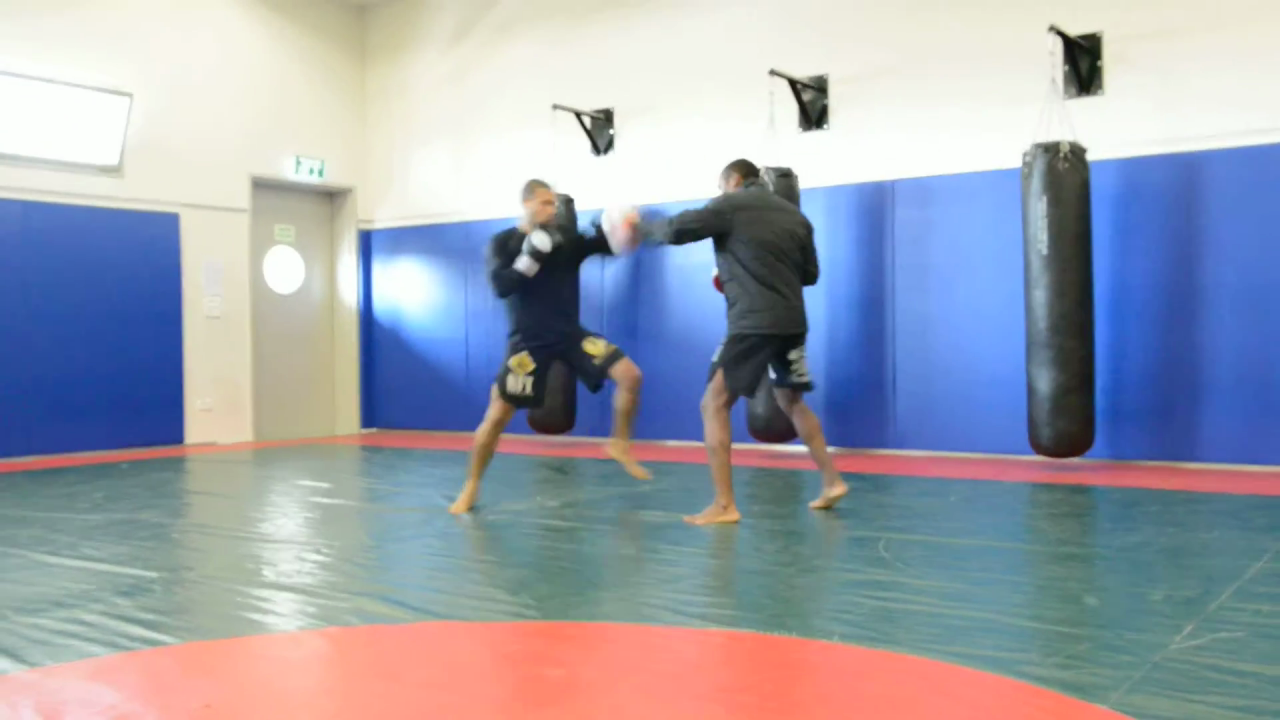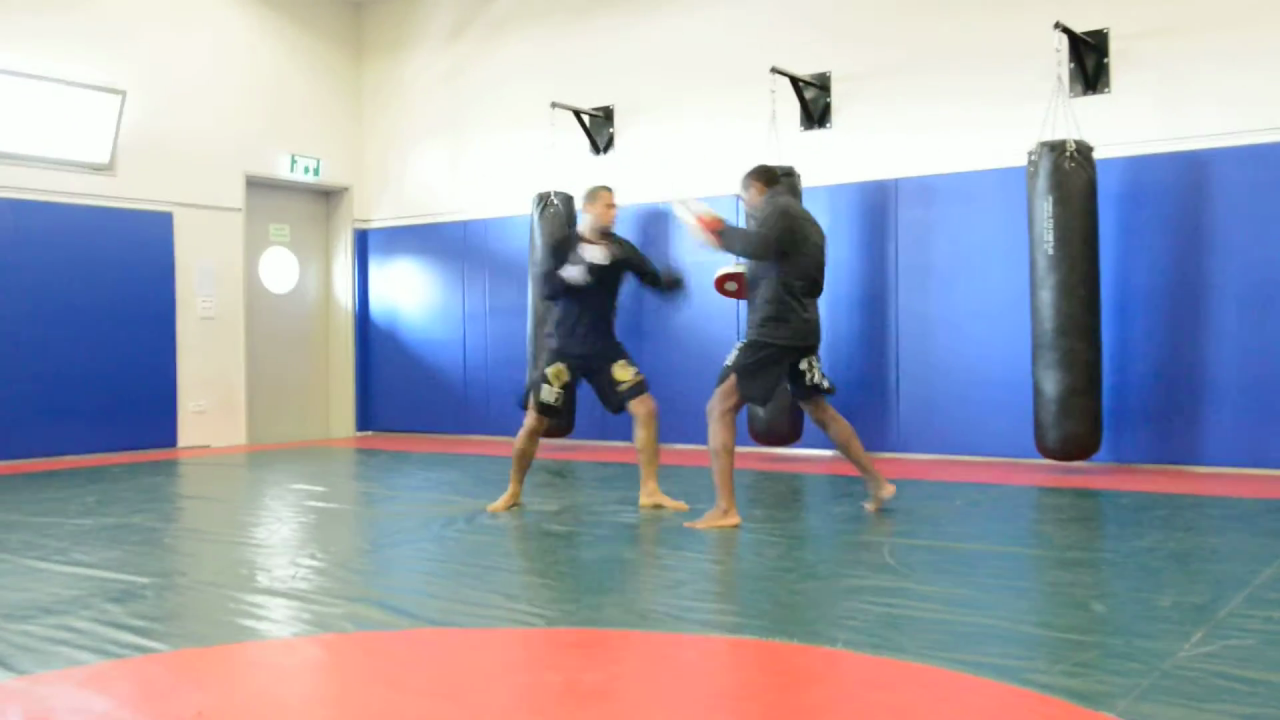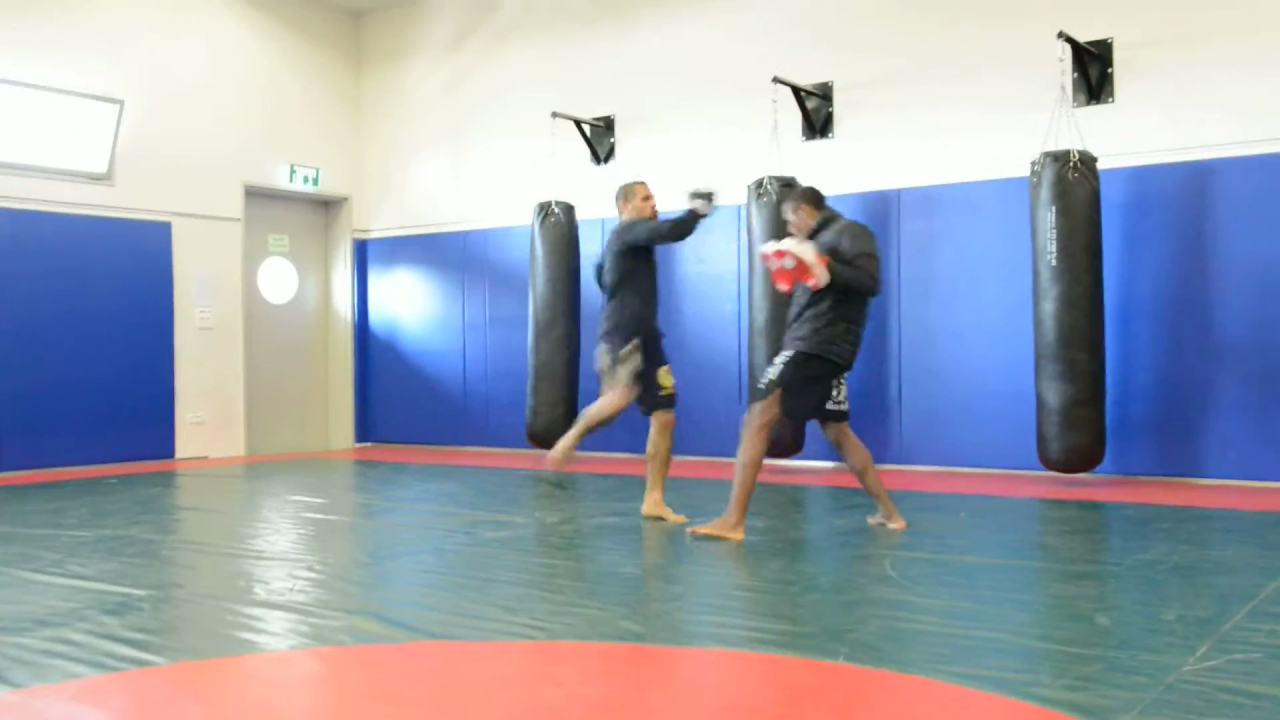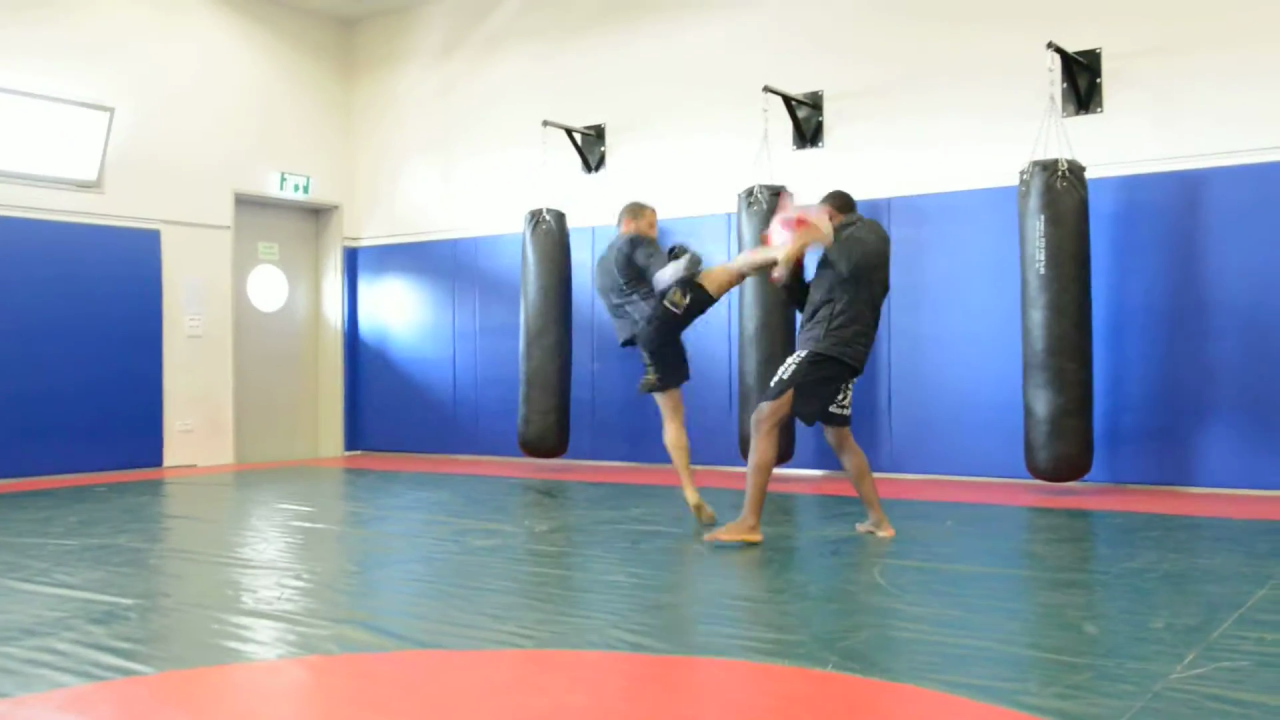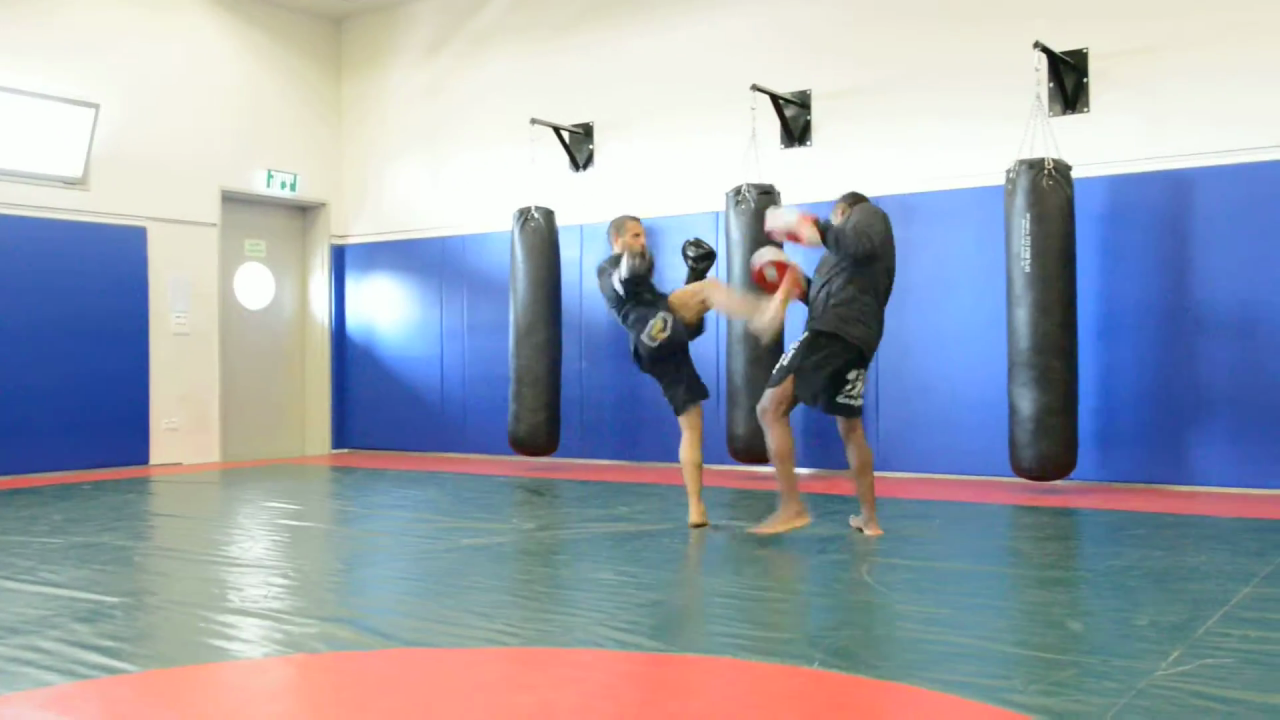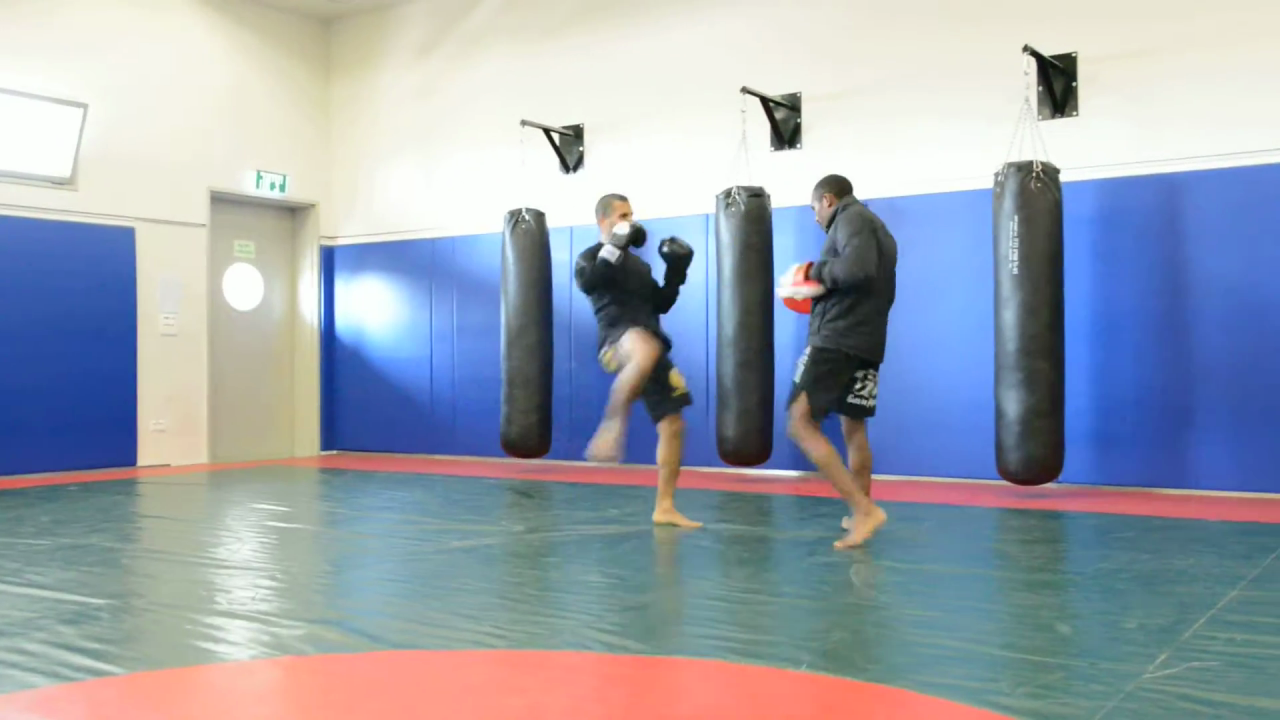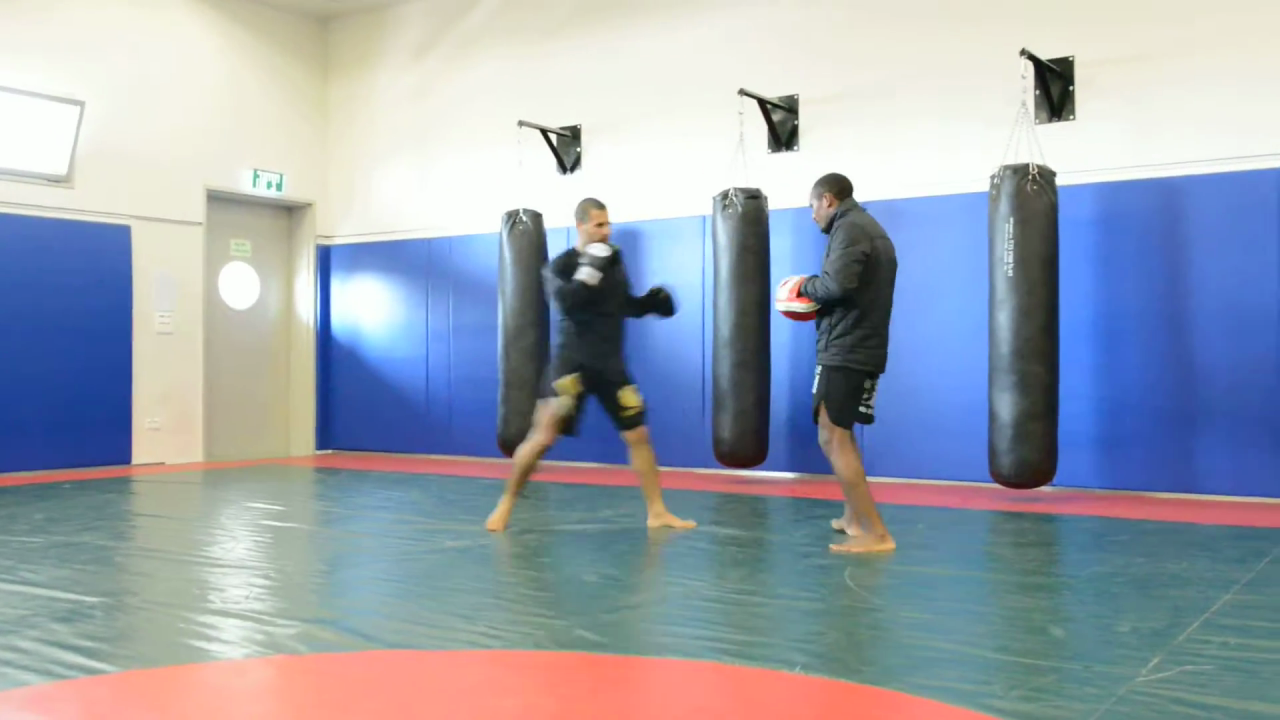
dt=0.2s
person 1, frame 1
left shoulder: (731, 204)
right shoulder: (794, 215)
left elbow: (677, 231)
right elbow: (811, 273)
left hip: (753, 325)
right hip: (792, 322)
left knee: (714, 405)
right knee: (792, 402)
left ankle: (723, 505)
right ankle: (832, 481)
person 1, frame 2
left shoulder: (778, 211)
right shoulder: (807, 223)
left elbow: (746, 244)
left wrist: (716, 229)
left hip: (771, 332)
right hip: (803, 331)
left knee: (720, 409)
right knee: (821, 410)
left ankle: (724, 509)
right ankle: (878, 486)
person 1, frame 3
left shoulder: (851, 232)
right shoulder: (826, 242)
left elbow: (869, 280)
left wrist: (827, 268)
right wrist: (798, 287)
left hip: (816, 346)
right hip: (830, 348)
left knee: (757, 421)
right knee: (838, 432)
left ankle: (733, 520)
right ankle: (889, 511)
person 1, frame 4
left shoulder: (870, 232)
right shoulder: (843, 241)
left elbow: (856, 265)
right elbow: (812, 302)
left wrist: (819, 237)
right wrist: (789, 274)
left hip: (826, 347)
right hip: (848, 351)
left knee: (765, 420)
right knee: (839, 434)
left ankle: (749, 522)
right ankle: (878, 520)
person 1, frame 5
left shoulder: (870, 215)
right shoulder: (879, 237)
left elbow: (862, 244)
left wrist: (814, 228)
right wrist: (807, 288)
left hip: (831, 331)
right hip: (860, 341)
left knee: (771, 409)
right knee: (850, 426)
left ankle: (791, 508)
right ankle: (868, 516)
person 1, frame 6
left shoulder: (851, 219)
right shoulder: (878, 227)
left elbow: (858, 270)
left wrist: (815, 272)
left hip: (836, 340)
right hip: (868, 343)
left knee: (802, 425)
right knee: (854, 428)
left ankle: (864, 510)
right ankle: (860, 513)
person 1, frame 7
left shoulder: (848, 229)
right shoulder: (872, 229)
left elbow: (839, 284)
left wrist: (807, 287)
right wrist: (816, 295)
left hip: (844, 351)
right hip: (867, 348)
left knee: (833, 439)
right knee: (840, 434)
left ankle: (875, 533)
right ankle: (853, 517)
person 2, frame 1
left shoulder: (566, 236)
right shoulder: (502, 242)
left elbow: (602, 245)
right elbow: (502, 287)
left wrist: (609, 234)
right wrist: (531, 255)
left hip: (567, 334)
right hip: (528, 340)
left knee: (630, 375)
right knee: (498, 415)
left ankle: (620, 445)
right ankle: (469, 489)
person 2, frame 2
left shoulder: (621, 247)
right shoulder: (561, 247)
left elbow: (653, 279)
right elbow: (548, 290)
left wrist: (671, 281)
right wrist: (579, 266)
left hip: (605, 347)
right hip: (565, 348)
left knee: (646, 410)
right knee: (535, 425)
left ankle: (650, 491)
right ankle: (513, 490)
person 2, frame 3
left shoulder: (631, 238)
right shoulder: (629, 230)
left elbow: (604, 278)
right elbow: (670, 232)
right wrist: (700, 206)
left hip: (646, 337)
right hip: (621, 334)
left knee: (665, 419)
right knee: (619, 401)
left ankle: (654, 500)
right ankle: (572, 437)
person 2, frame 4
left shoulder: (604, 263)
right shoulder: (634, 242)
right elbow: (656, 267)
right wrist: (678, 269)
left hip: (646, 332)
right hip: (658, 310)
left knee: (672, 416)
right knee: (726, 272)
left ankle: (692, 495)
right ankle: (777, 254)
person 2, frame 5
left shoulder: (631, 267)
right shoulder: (611, 266)
right elbow: (615, 291)
left wrist: (696, 270)
right wrist: (624, 276)
left hip: (656, 348)
right hip: (659, 330)
left knee: (692, 427)
right knee: (707, 289)
left ankle: (695, 509)
right ankle: (764, 316)
person 2, frame 6
left shoulder: (638, 261)
right shoulder: (592, 257)
left elbow: (661, 304)
right elbow: (588, 283)
left wrist: (676, 267)
right wrist: (615, 245)
left hip: (652, 345)
right hip: (620, 340)
left knee: (672, 426)
right knee: (646, 351)
left ankle: (665, 508)
right ankle: (611, 427)
person 2, frame 7
left shoulder: (614, 263)
right shoulder: (561, 265)
left elbow: (627, 305)
right elbow: (568, 303)
left wrist: (651, 302)
right wrist: (590, 266)
left hip: (610, 364)
right hip: (573, 362)
left knee: (637, 435)
right knee: (542, 438)
left ankle: (658, 513)
right ankle: (506, 505)
